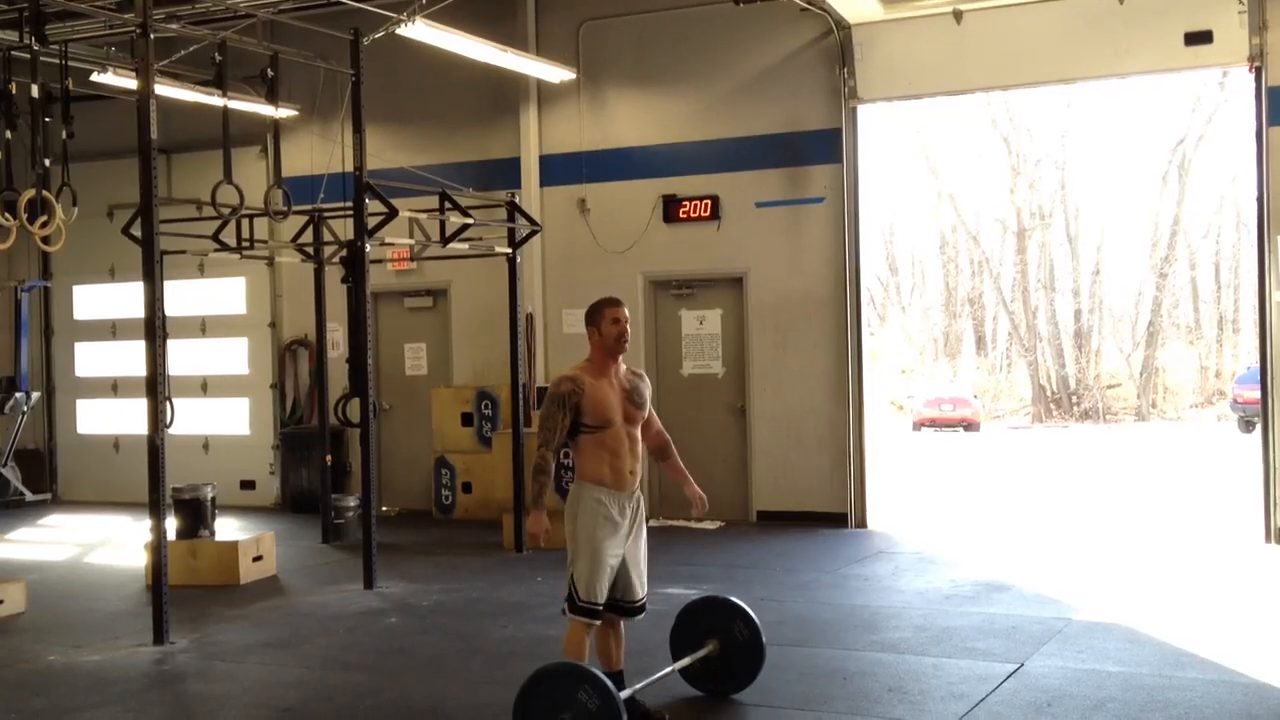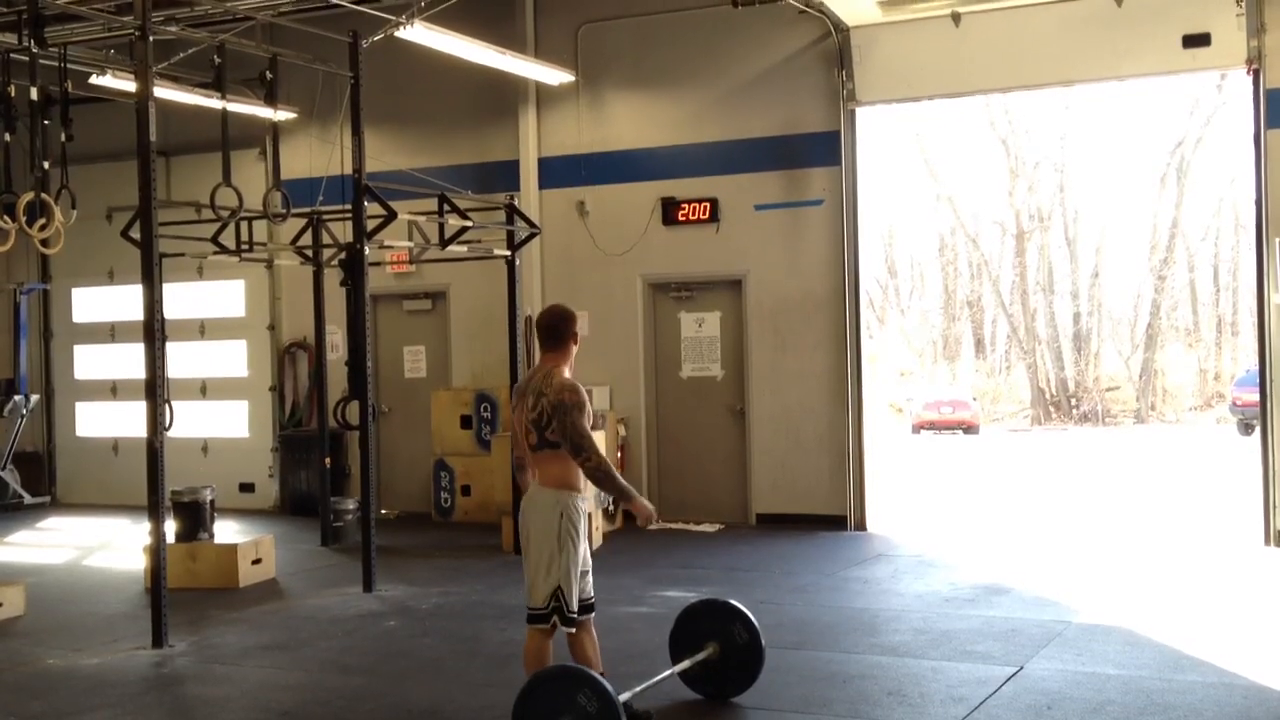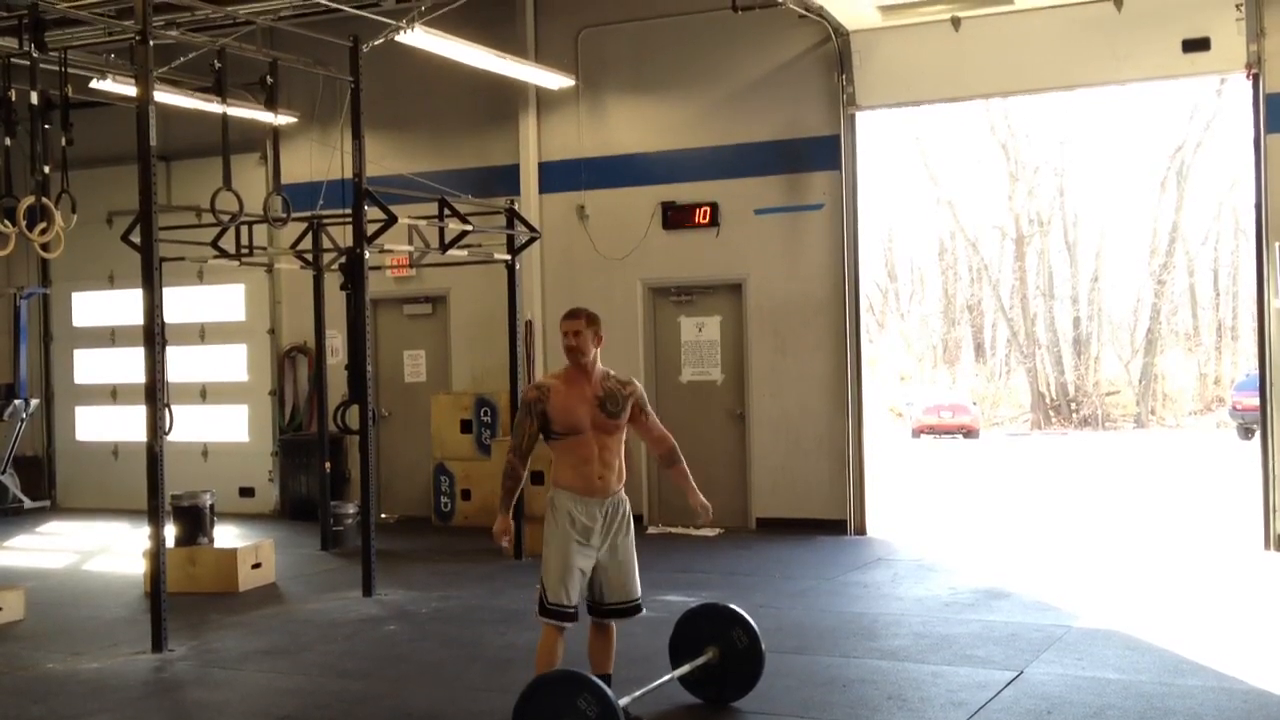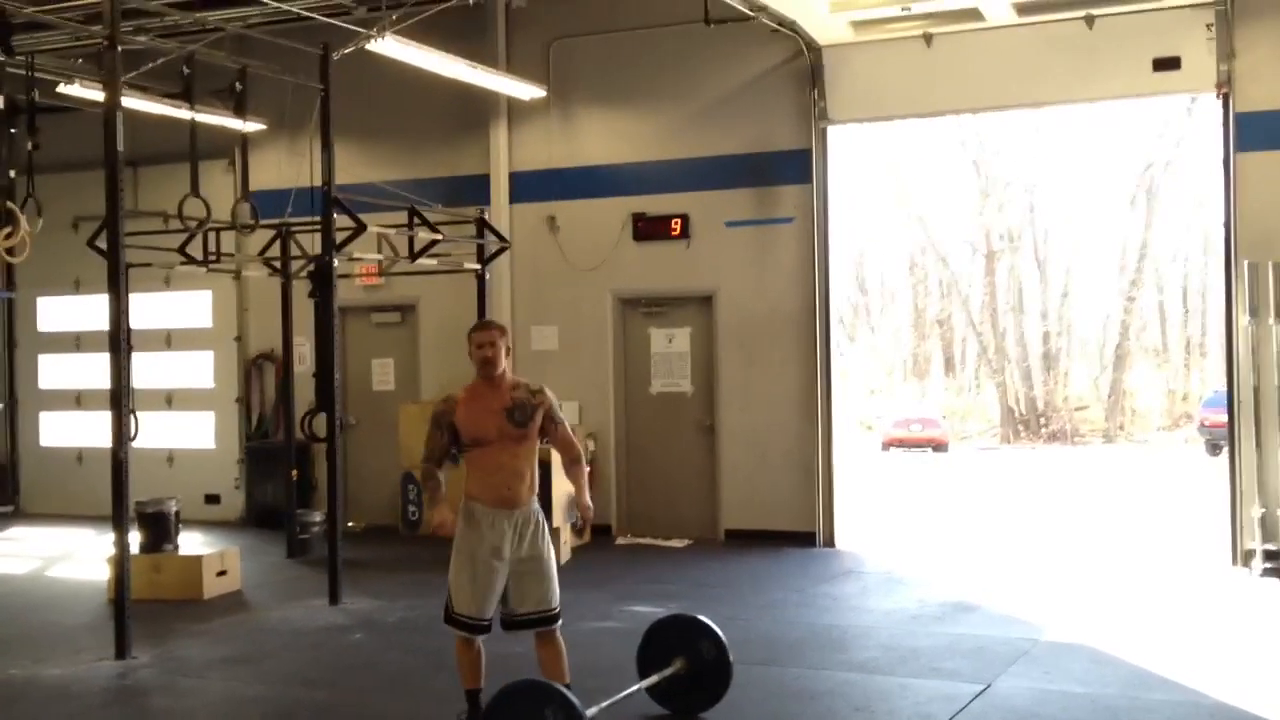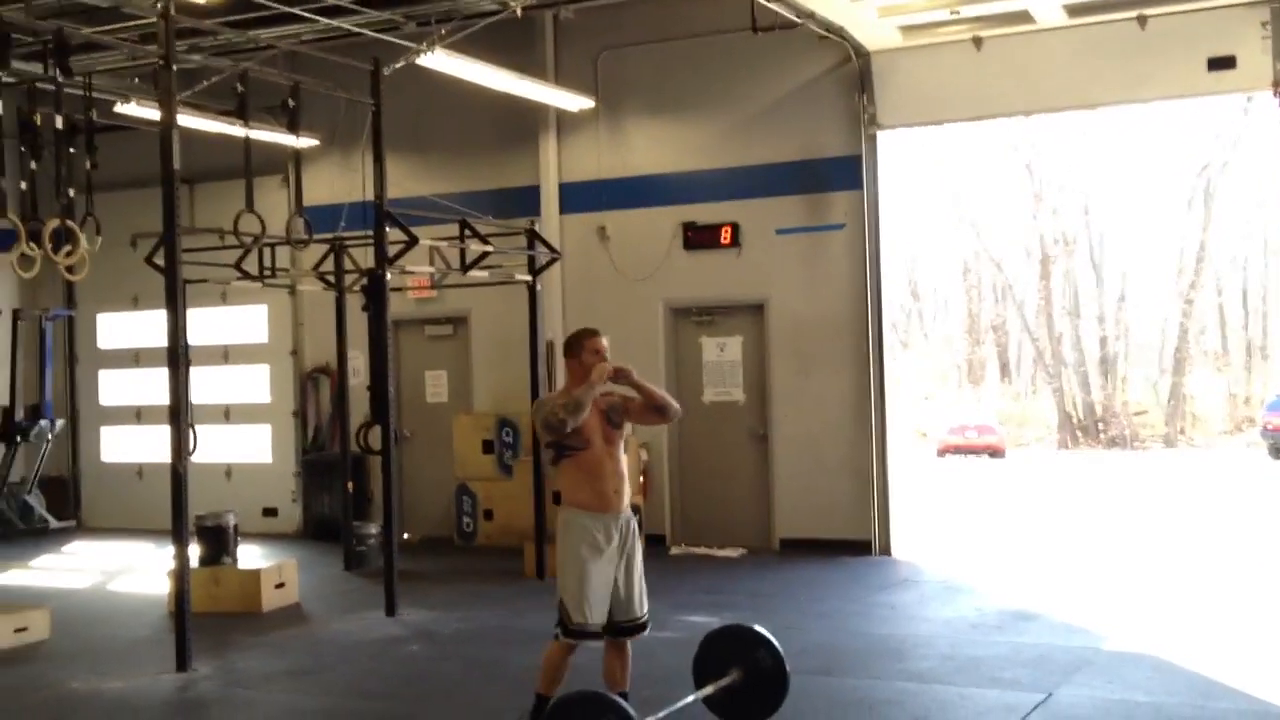
dt=1s
person 1, frame 1
left shoulder: (638, 381)
right shoulder: (571, 386)
left elbow: (656, 437)
right elbow: (546, 450)
left wrist: (688, 483)
right wrist: (537, 510)
left hip: (632, 503)
right hip: (594, 503)
left knee: (618, 610)
right knee: (586, 612)
person 1, frame 2
left shoulder: (528, 385)
right shoulder: (565, 390)
left elbow: (520, 453)
right elbow: (588, 458)
left wrist: (531, 492)
right wrist: (633, 500)
left hip: (555, 502)
right hip: (559, 506)
left knee: (580, 612)
right knee: (546, 618)
person 1, frame 3
left shoulder: (626, 390)
right shoulder: (542, 393)
left elbow: (661, 443)
right elbow: (518, 456)
left wrist: (692, 492)
right wrist: (504, 512)
left hip: (615, 509)
right hip: (569, 510)
left knee: (607, 615)
right knee: (557, 618)
person 1, frame 4
left shoulder: (536, 398)
right shoulder: (452, 407)
left elbow: (569, 449)
right elbow: (431, 464)
left wrist: (581, 491)
right wrist: (437, 505)
left hip: (528, 520)
right hip: (479, 521)
left knee: (547, 623)
right knee: (468, 627)
person 1, frame 5
left shoulder: (615, 403)
right shoulder: (551, 405)
left elbow: (670, 412)
right elbow: (562, 420)
left wrist: (634, 382)
right wrist: (592, 383)
left hip: (623, 524)
right hip: (582, 525)
left knee: (624, 631)
right knee: (574, 631)
